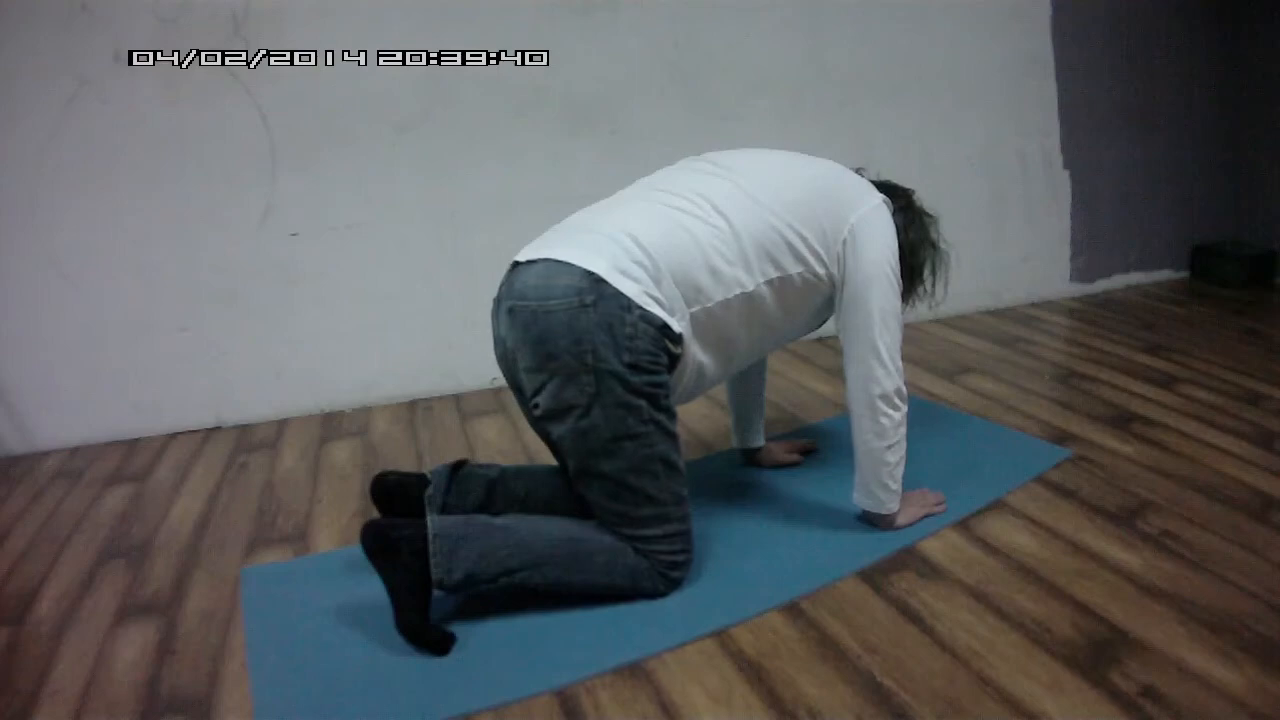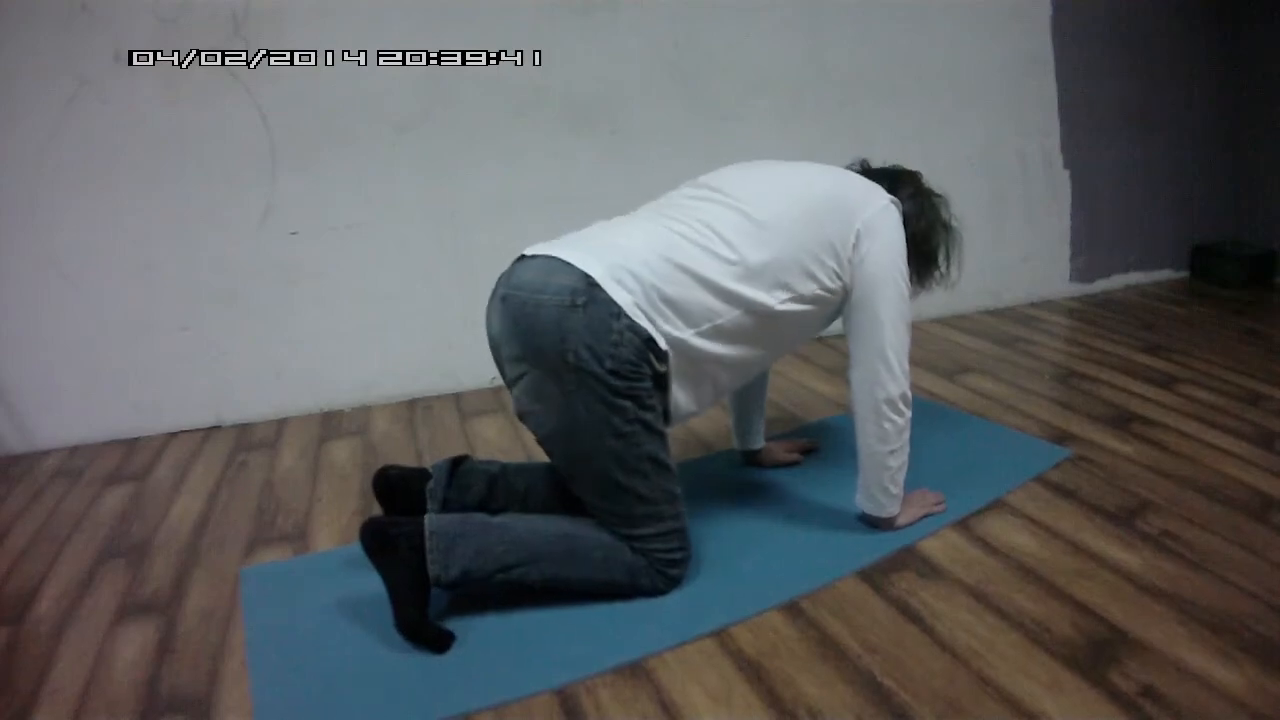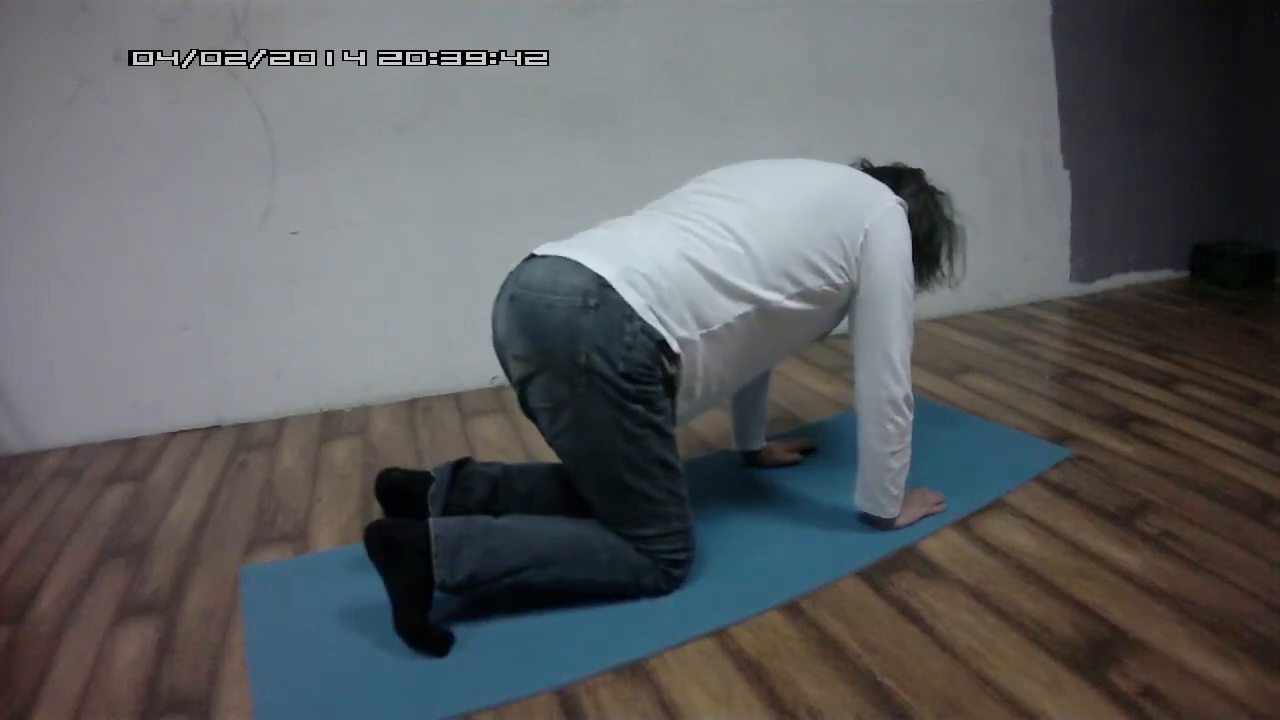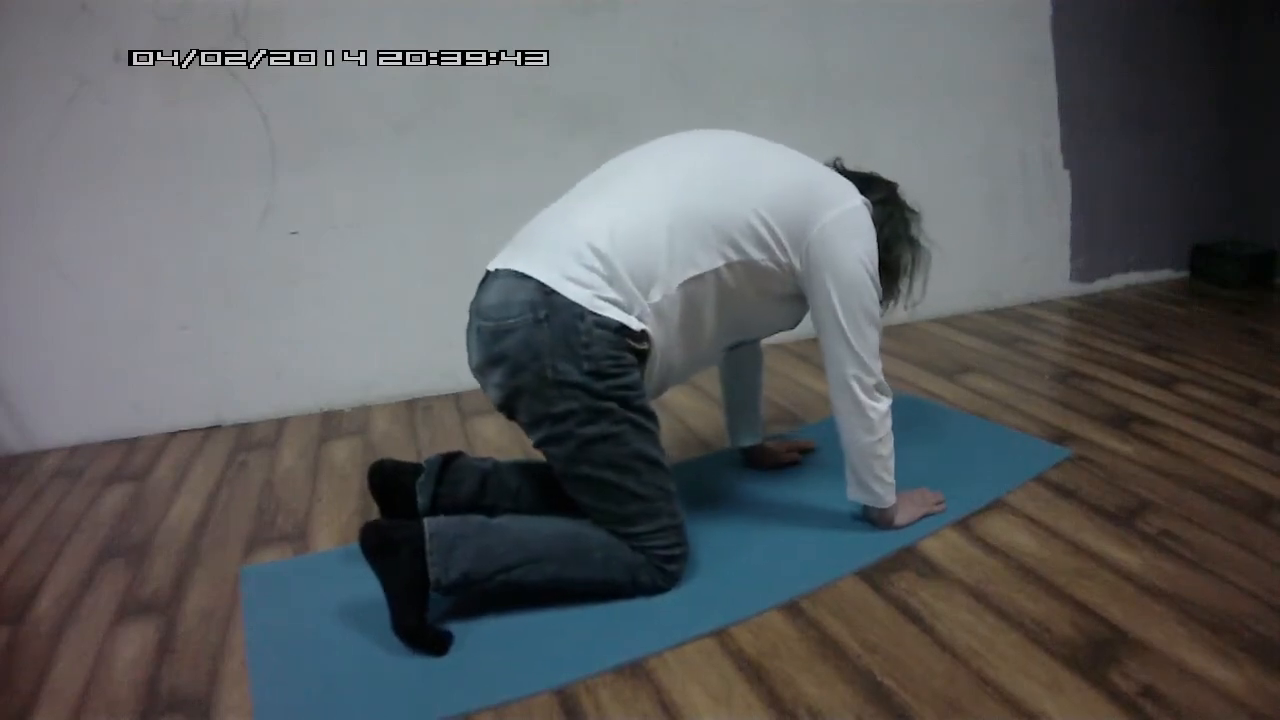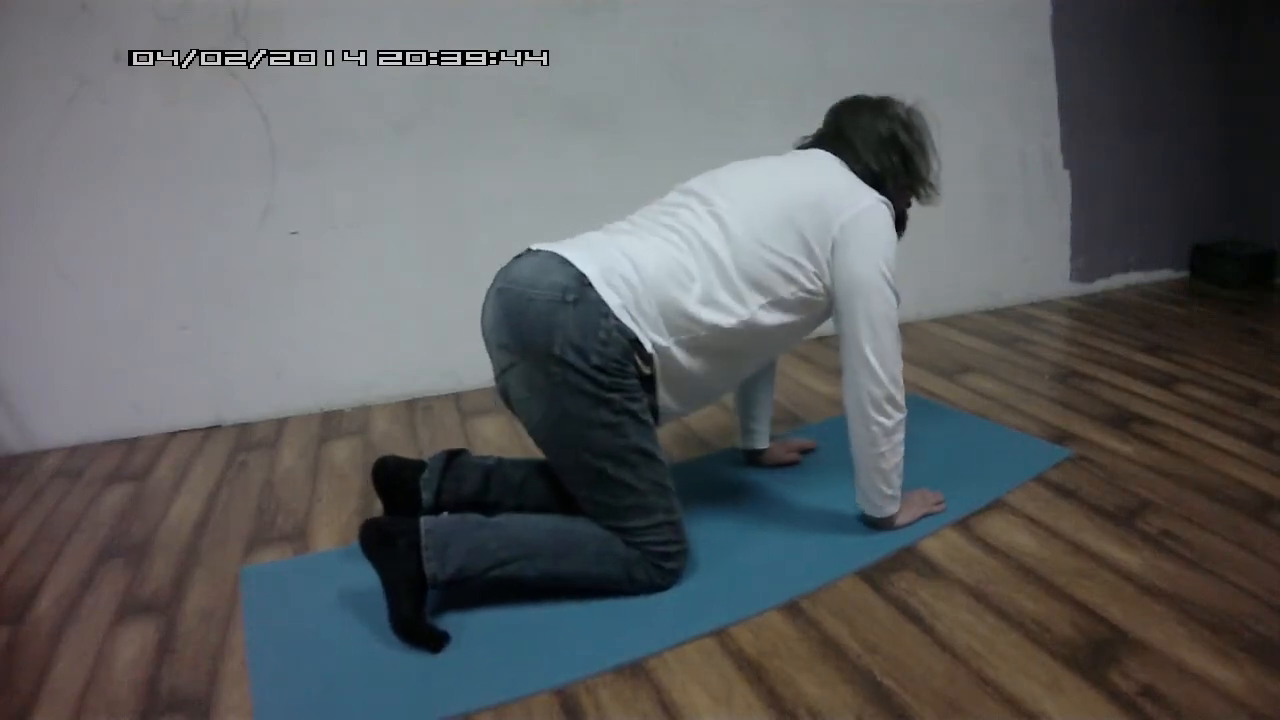
dt=1s
person 1, frame 1
left shoulder: (791, 195)
right shoulder: (867, 215)
left elbow: (742, 320)
right elbow: (877, 378)
left wrist: (753, 443)
right wrist: (885, 504)
left hip: (528, 295)
right hip: (597, 318)
left knee: (612, 487)
right knee: (656, 558)
left ankle: (438, 493)
right ankle: (428, 546)
person 1, frame 2
left shoulder: (797, 195)
right shoulder: (877, 217)
left elbow: (742, 323)
right elbow: (882, 380)
left wrist: (753, 443)
right wrist: (885, 505)
left hip: (528, 292)
right hip: (588, 325)
left knee: (612, 486)
right knee: (655, 557)
left ankle: (444, 489)
right ankle: (426, 544)
person 1, frame 3
left shoulder: (800, 191)
right shoulder: (883, 216)
left elbow: (743, 321)
right elbow: (885, 381)
left wrist: (753, 444)
right wrist: (886, 504)
left hip: (534, 294)
right hip: (598, 329)
left knee: (616, 485)
right knee: (659, 556)
left ankle: (445, 493)
right ankle: (431, 549)
person 1, frame 4
left shoulder: (773, 187)
right shoulder: (842, 215)
left elbow: (736, 323)
right elbow: (857, 378)
left wrist: (752, 442)
right wrist: (884, 504)
left hip: (505, 307)
right hip: (567, 330)
left knee: (606, 484)
right knee: (653, 555)
left ankle: (433, 487)
right ankle: (428, 549)
person 1, frame 5
left shoulder: (778, 180)
right shoulder: (861, 210)
left elbow: (748, 320)
right elbow: (873, 376)
left wrist: (759, 442)
right wrist: (885, 505)
left hip: (526, 292)
right hip: (578, 325)
left knee: (602, 481)
right knee: (652, 554)
left ankle: (436, 483)
right ankle: (425, 546)
